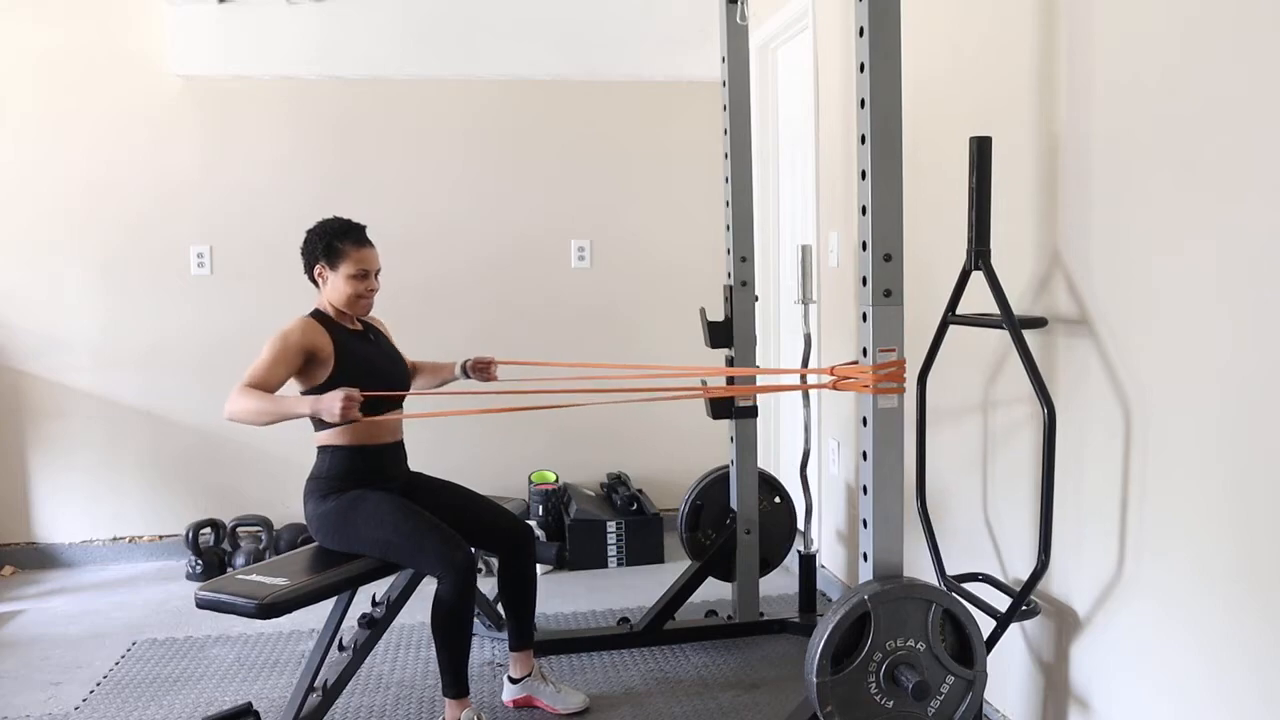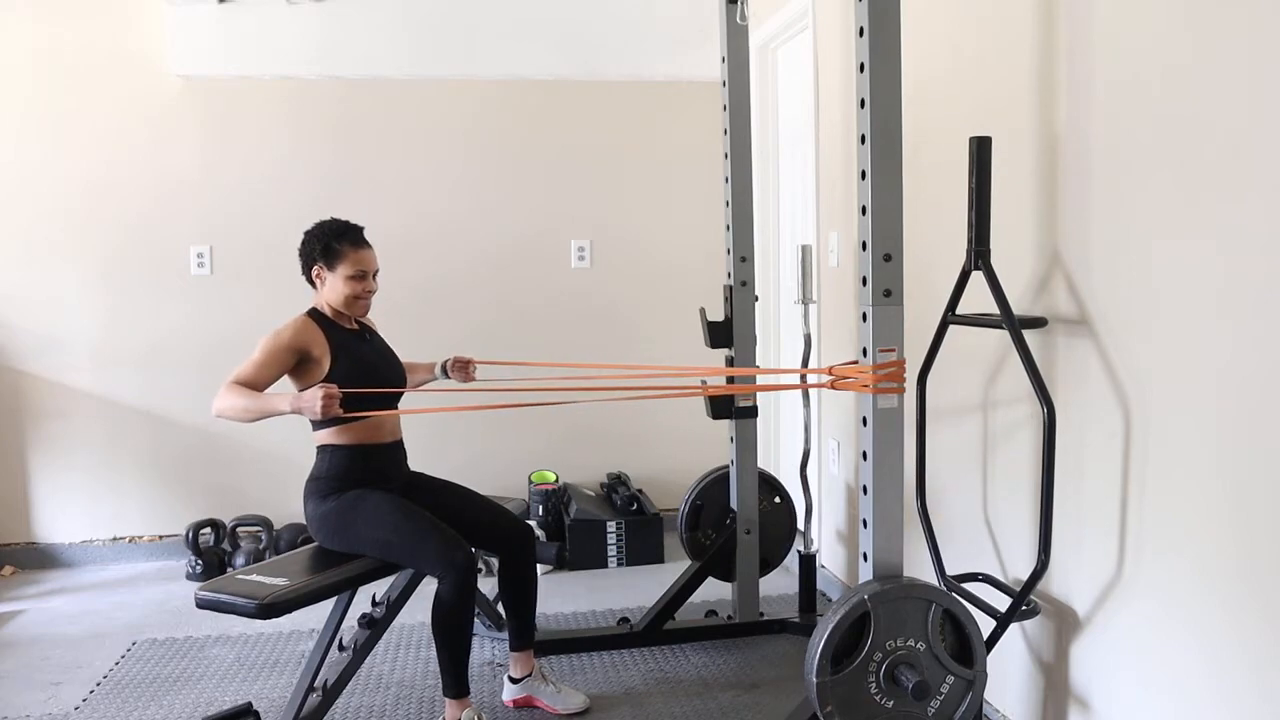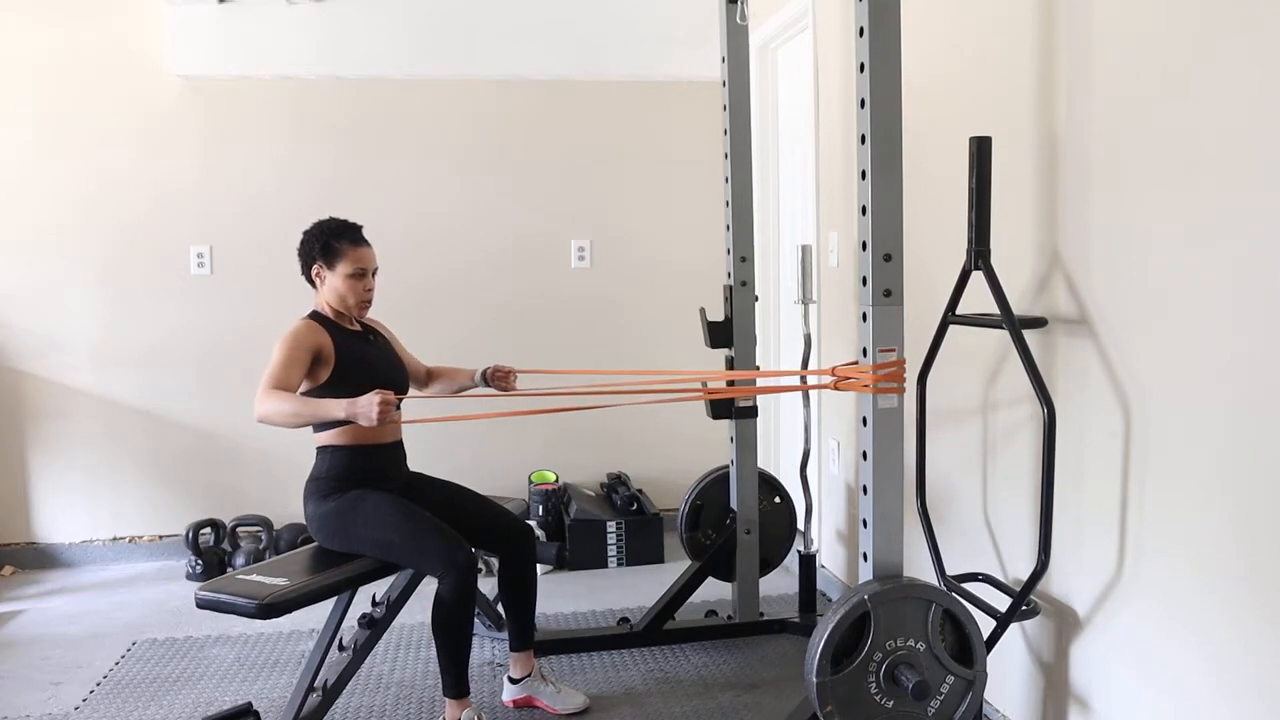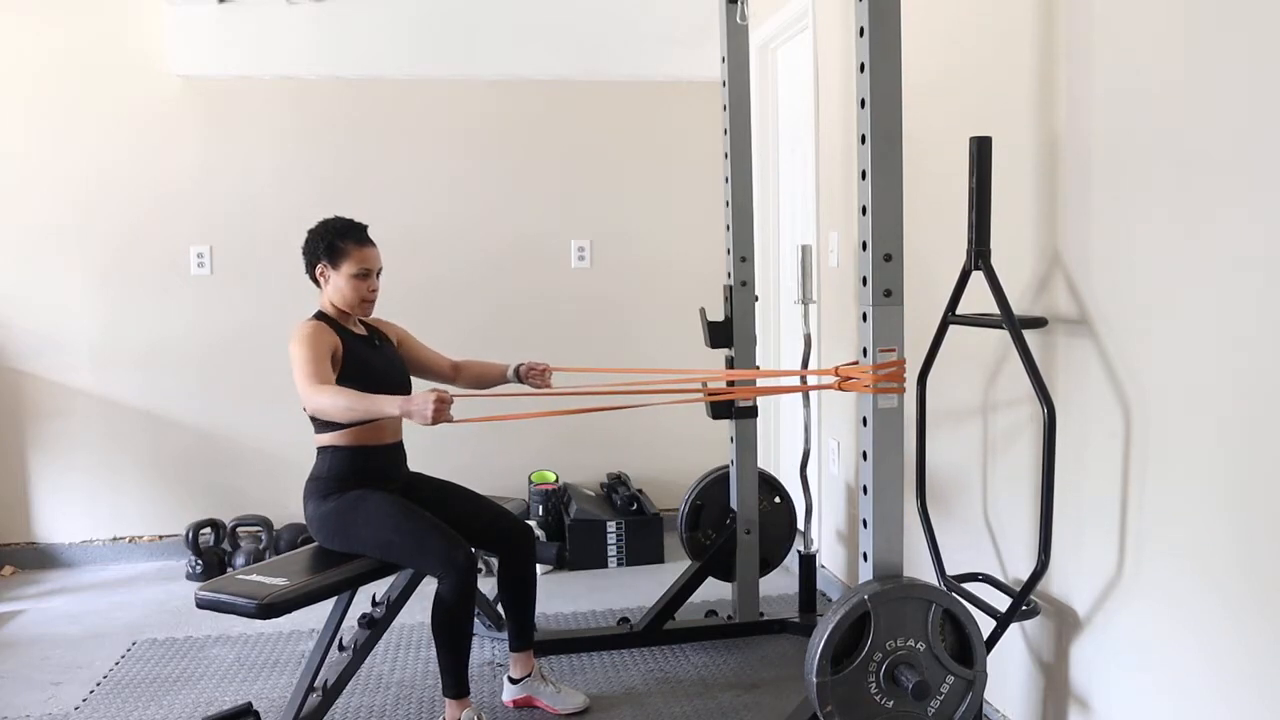
dt=0.7s
person 1, frame 1
left shoulder: (373, 329)
right shoulder: (303, 335)
left elbow: (409, 376)
right elbow: (239, 404)
left wrist: (463, 369)
right wrist: (317, 404)
left hip: (397, 479)
right hip: (342, 493)
left knee: (517, 535)
right knee: (455, 562)
left ankle: (522, 676)
person 1, frame 2
left shoulder: (365, 328)
right shoulder: (300, 334)
right elbow: (226, 400)
left wrist: (441, 370)
right wrist: (296, 402)
left hip: (396, 479)
right hip: (342, 494)
left knee: (516, 536)
right knee: (455, 562)
left ankle: (523, 677)
person 1, frame 3
left shoulder: (374, 332)
right shoulder: (306, 335)
left elbow: (426, 379)
right elbow: (267, 405)
left wrist: (481, 377)
right wrist: (350, 408)
left hip: (396, 480)
right hip: (341, 494)
left knee: (515, 535)
right knee: (456, 561)
left ankle: (522, 677)
person 1, frame 4
left shoulder: (383, 333)
right shoulder: (313, 335)
left elbow: (451, 370)
right elbow: (319, 399)
left wrist: (514, 372)
right wrist: (404, 406)
left hip: (396, 480)
right hip: (341, 496)
left knee: (516, 536)
right knee: (456, 562)
left ankle: (523, 677)
